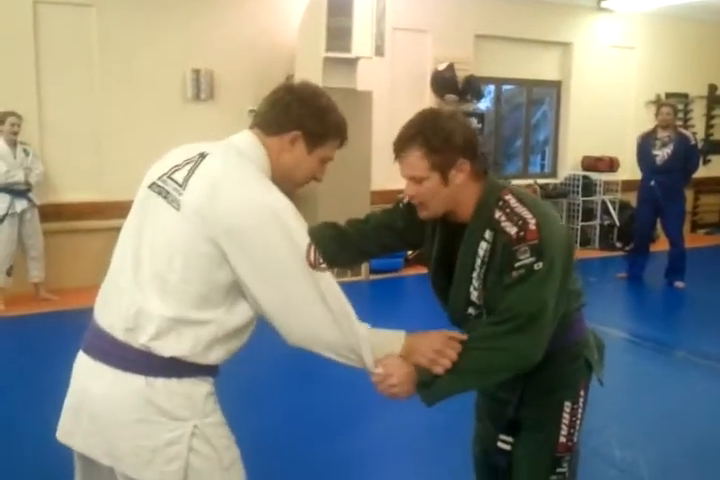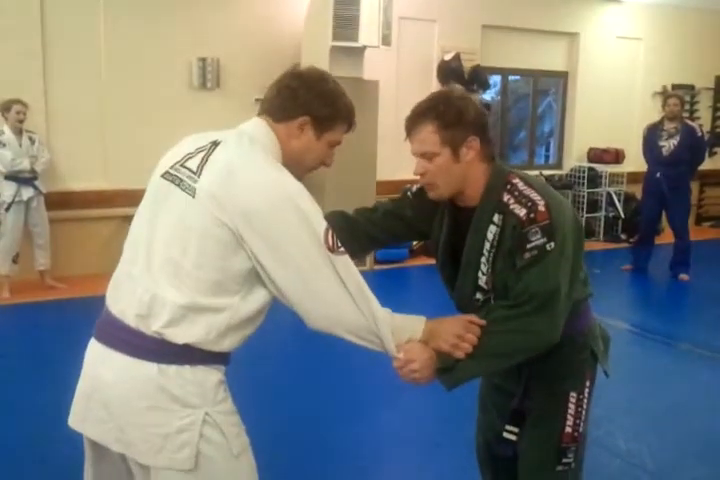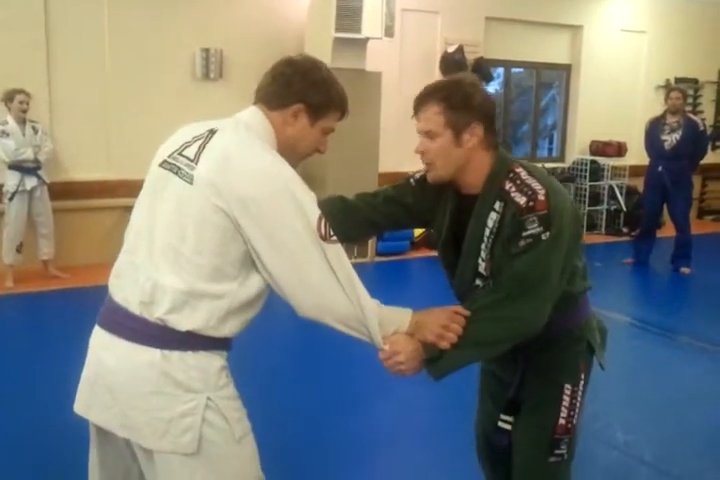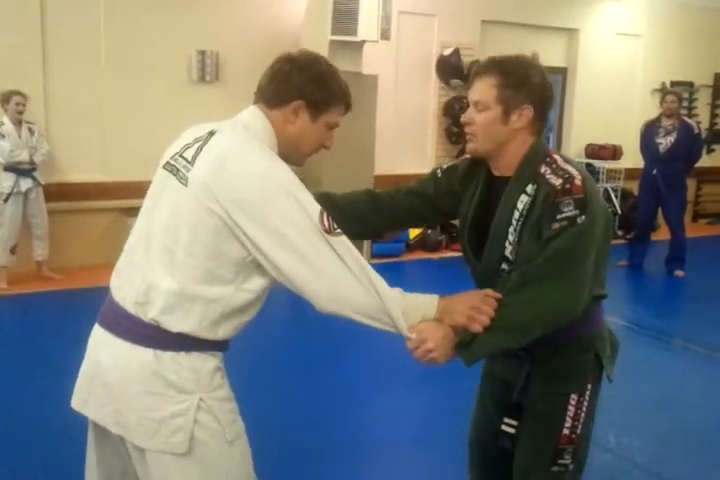
dt=0.7s
person 1, frame 1
left shoulder: (182, 159)
right shoulder: (256, 203)
right elbow: (313, 319)
right wrist: (403, 346)
left hip: (98, 374)
right hip: (159, 399)
person 1, frame 2
left shoulder: (193, 148)
right shoulder: (268, 188)
right elbow: (330, 300)
right wrist: (422, 331)
left hip: (108, 359)
right hip: (169, 385)
person 1, frame 3
left shoulder: (189, 137)
right shoulder: (263, 174)
right elbow: (319, 288)
right wrist: (408, 323)
left hip: (113, 346)
right hip: (174, 373)
person 1, frame 4
left shoulder: (199, 139)
right shoulder: (257, 174)
right elbow: (332, 280)
right wrist: (435, 310)
left hip: (114, 345)
right hip: (169, 371)
person 2, frame 1
left shoulder: (528, 231)
right shoulder: (428, 209)
left elbow: (519, 341)
right elbow: (360, 237)
left wrist: (422, 374)
left hip: (553, 364)
right hip: (499, 358)
person 2, frame 2
left shoulder: (536, 214)
right shoulder: (436, 197)
left elbow: (537, 322)
right elbow: (372, 225)
left wrist: (443, 358)
left hip: (560, 353)
right hip: (504, 350)
person 2, frame 3
left shoulder: (537, 203)
right shoulder: (440, 187)
left elbow: (520, 308)
right elbow: (371, 211)
left wrist: (428, 347)
left hip: (556, 345)
right hip: (504, 343)
person 2, frame 4
left shoulder: (567, 192)
right shoulder: (471, 175)
left elbow: (556, 298)
right elbow: (391, 207)
left wrist: (459, 335)
right wrist: (312, 206)
left hip: (564, 356)
right hip: (509, 348)
person 3, frame 1
left shoulder: (26, 149)
left elbow: (38, 171)
left wrist: (28, 181)
right wrist: (25, 175)
left hip: (26, 201)
left knee: (35, 245)
left ankle: (40, 289)
person 3, frame 2
left shoulder: (32, 137)
left elbow: (45, 158)
left wrist: (33, 169)
right wrist: (29, 163)
left hip: (33, 188)
left knee: (41, 233)
left ankle: (46, 276)
person 3, frame 3
left shoulder: (36, 127)
left elbow: (48, 149)
left wrist: (36, 158)
right wrist: (33, 153)
left hip: (37, 179)
right hip: (17, 181)
left knee: (45, 223)
left ankle: (49, 265)
person 3, frame 4
left shoulder: (32, 128)
left elbow: (44, 151)
left wrist: (32, 160)
right wrist: (28, 155)
left hip: (32, 180)
left knee: (40, 224)
left ankle: (43, 267)
person 4, frame 1
left shoulder: (685, 138)
right shoulder: (645, 138)
left elbow: (692, 163)
left wrist: (678, 181)
right wrist: (651, 177)
left hip: (672, 193)
right hip: (648, 190)
left knee: (675, 235)
right knee: (641, 232)
left ankle: (676, 276)
right ankle: (633, 271)
person 4, frame 2
left shoulder: (692, 130)
right shoulder: (651, 129)
left elbow: (699, 154)
left wrist: (685, 173)
right wrist: (656, 169)
left hip: (678, 185)
right hip: (654, 182)
left knee: (680, 228)
right knee: (646, 224)
left ankle: (680, 269)
right ankle: (638, 263)
person 4, frame 3
left shoulder: (694, 124)
right shoulder: (654, 123)
left elbow: (701, 149)
left wrist: (686, 167)
right wrist: (659, 163)
left hip: (680, 179)
right hip: (655, 175)
left knee: (681, 221)
right knee: (648, 218)
left ankle: (682, 262)
right ankle: (639, 256)
person 4, frame 4
left shoulder: (689, 127)
right shoulder: (649, 126)
left elbow: (696, 152)
left wrist: (681, 170)
right wrist: (653, 166)
left hip: (674, 182)
right hip: (650, 178)
left knee: (675, 224)
right knee: (643, 220)
left ankle: (676, 265)
right ankle: (634, 259)
